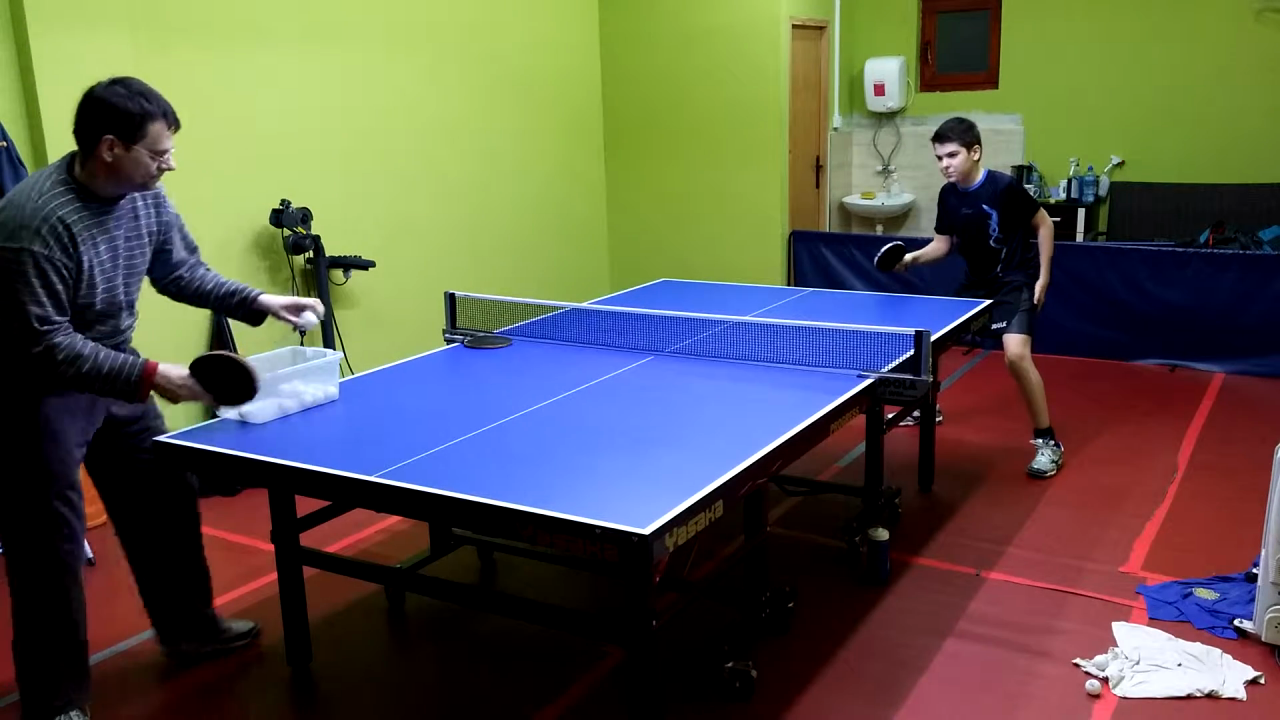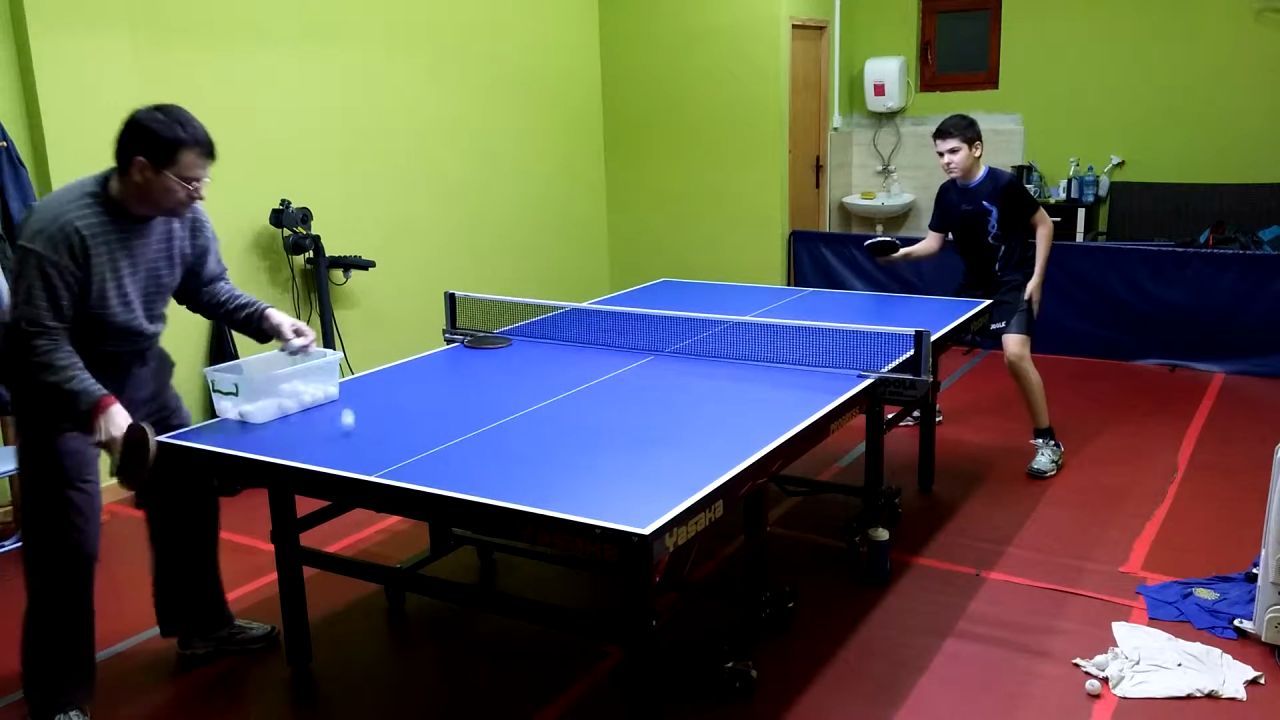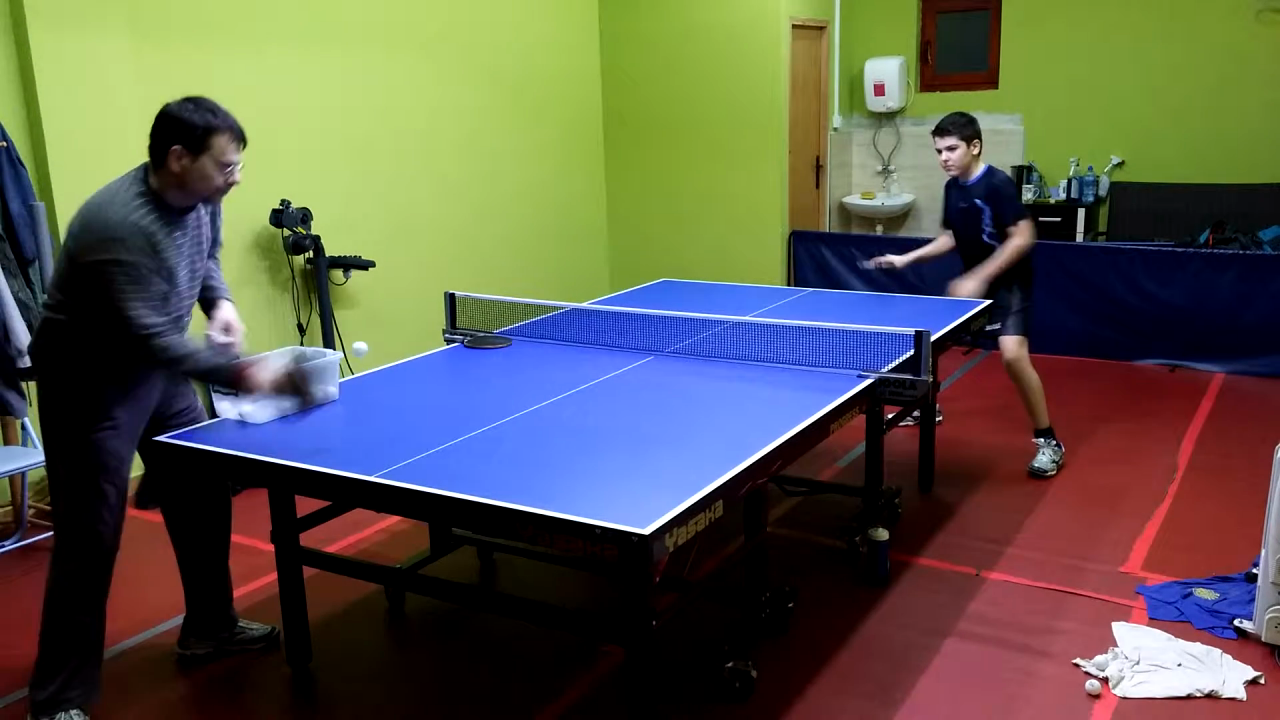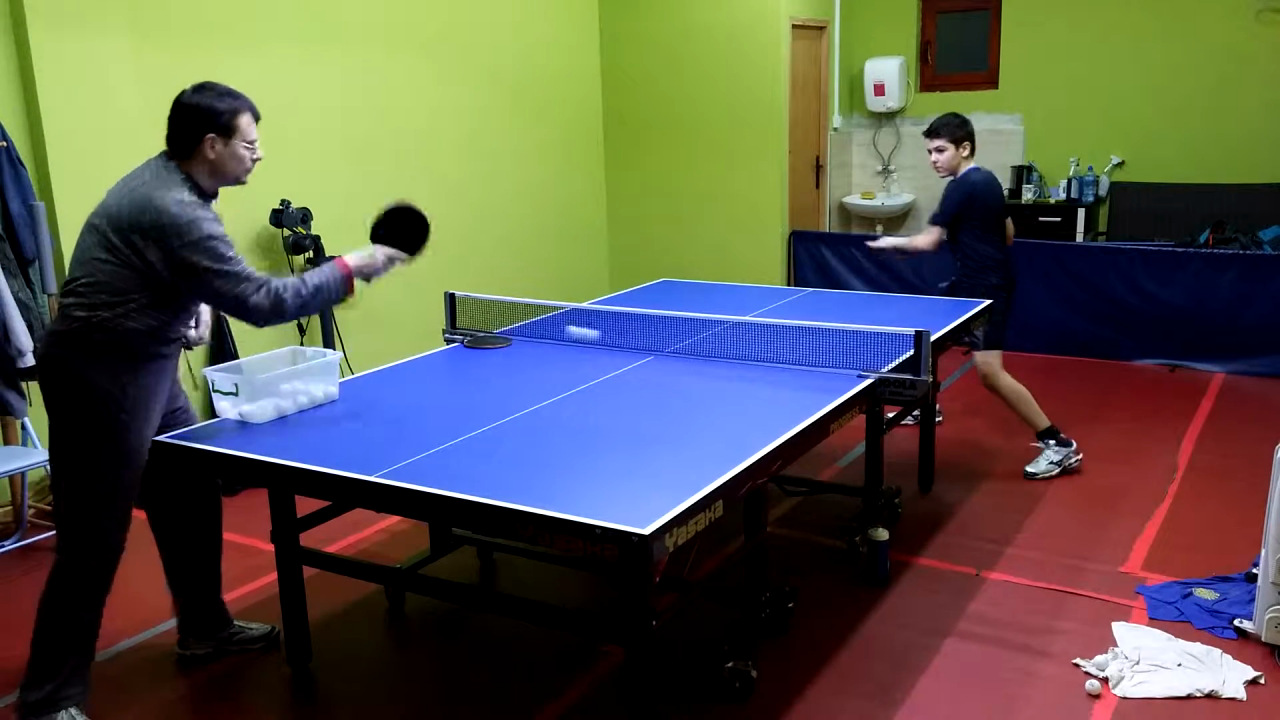
dt=0.2s
person 1, frame 1
left shoulder: (145, 198)
left elbow: (179, 271)
left wrist: (257, 303)
right wrist: (147, 376)
left hip: (114, 370)
left knee: (166, 501)
left ankle: (188, 627)
person 1, frame 2
left shoulder: (185, 218)
right shoulder: (61, 229)
left elbow: (208, 286)
left wrist: (264, 317)
right wrist: (96, 408)
left hip: (139, 370)
right hip: (61, 389)
left knee: (189, 495)
right knee: (66, 543)
left ankle: (201, 625)
person 1, frame 3
left shoulder: (202, 202)
right shoulder: (119, 225)
right elbow: (150, 337)
left wrist: (220, 305)
right wrist: (241, 372)
left hip: (158, 370)
right hip: (87, 380)
left knee: (204, 492)
right knee: (91, 537)
left ankle: (209, 624)
person 1, frame 4
left shoulder: (168, 183)
right shoulder: (173, 213)
right elbow: (259, 302)
left wrist: (194, 304)
right wrist: (347, 270)
left hip: (142, 366)
right hip: (98, 376)
left knee: (191, 493)
right knee: (95, 536)
left ankle: (204, 625)
person 2, frame 1
left shoulder: (1005, 187)
right shoulder: (948, 195)
left elbow: (1044, 225)
right elbow: (943, 243)
left wrist: (1043, 277)
right wrist: (913, 257)
left hip: (1015, 282)
right hip: (976, 283)
left knee: (1016, 354)
left ankle: (1048, 441)
person 2, frame 2
left shoulder: (1004, 184)
right shoulder: (947, 192)
left elbow: (1044, 225)
right elbow: (934, 241)
left wrist: (1037, 277)
right wrist: (904, 252)
left hip: (1013, 282)
right hip: (974, 283)
left knee: (1015, 355)
left ankle: (1047, 442)
person 2, frame 3
left shoulder: (999, 183)
right shoulder: (954, 187)
left elbow: (1023, 239)
right elbow: (950, 240)
left wrist: (979, 277)
right wrist: (906, 259)
left hip: (1006, 282)
right hip: (970, 281)
left knee: (1012, 356)
left ankle: (1049, 442)
person 2, frame 4
left shoulder: (963, 186)
right shoulder: (986, 180)
left elbow: (929, 240)
right elbow: (1008, 233)
left wrist: (891, 242)
left hip: (986, 288)
right hip: (973, 284)
left knee: (990, 371)
left ankle: (1058, 444)
